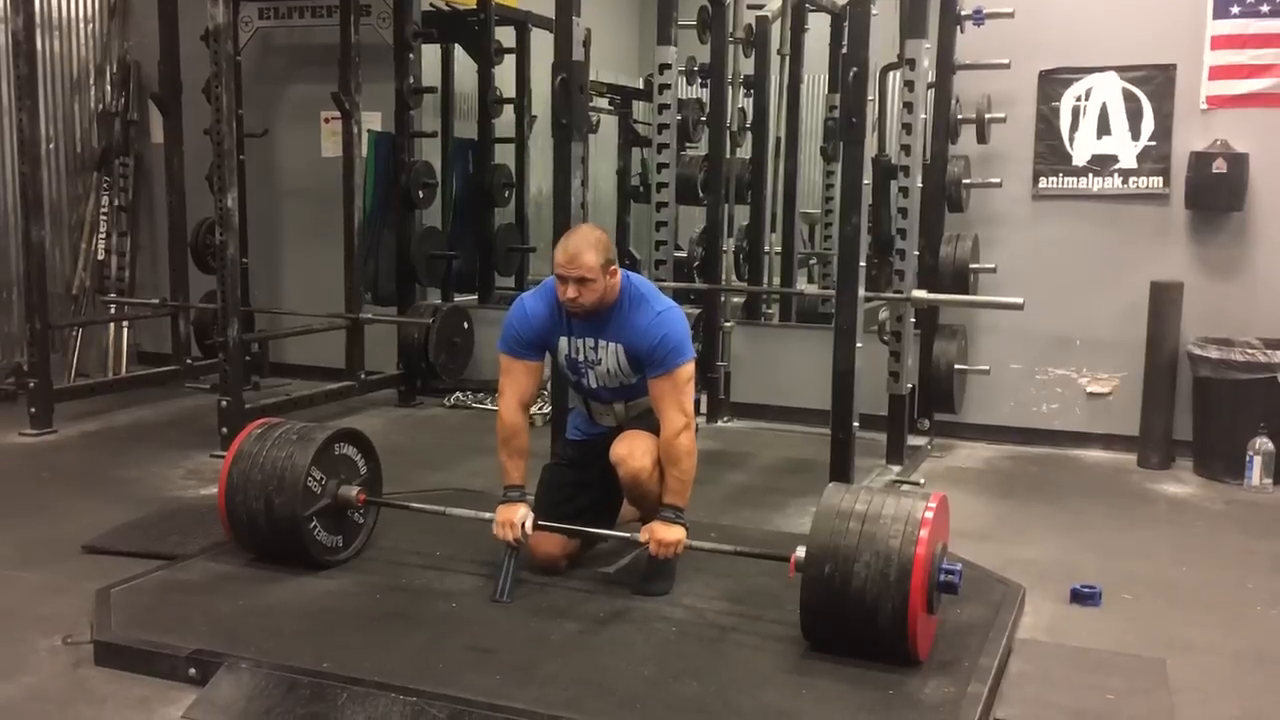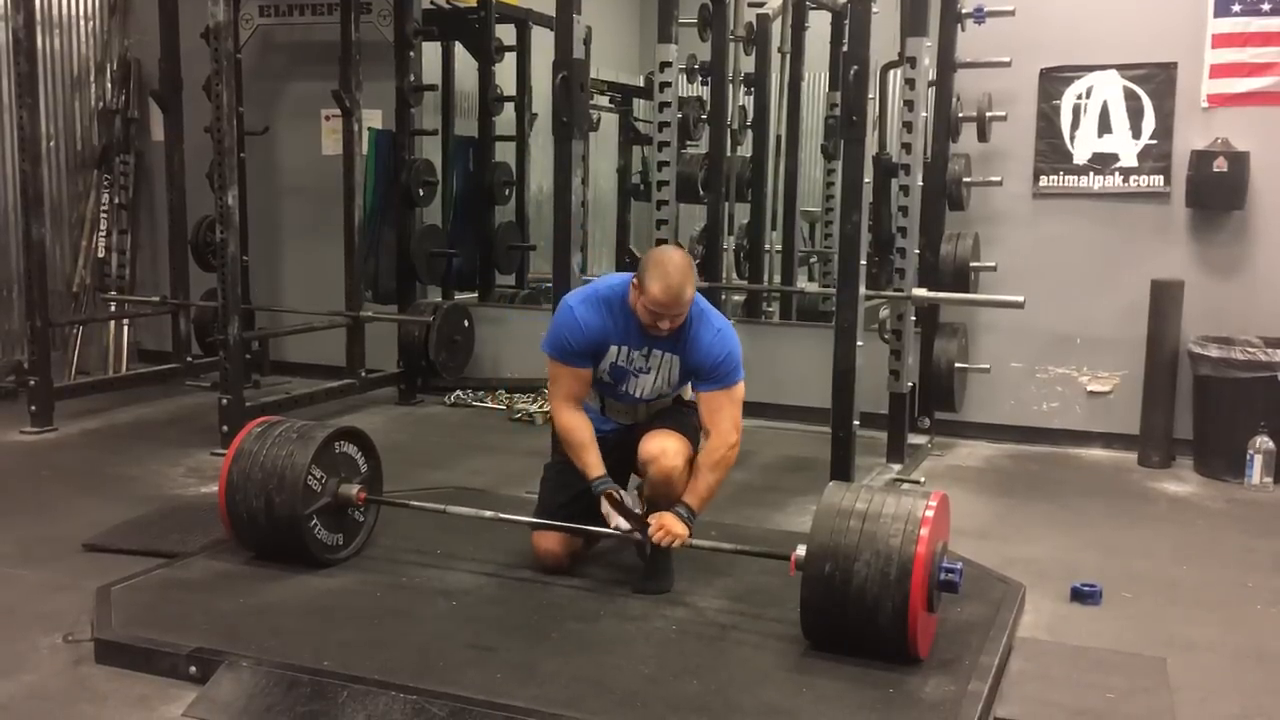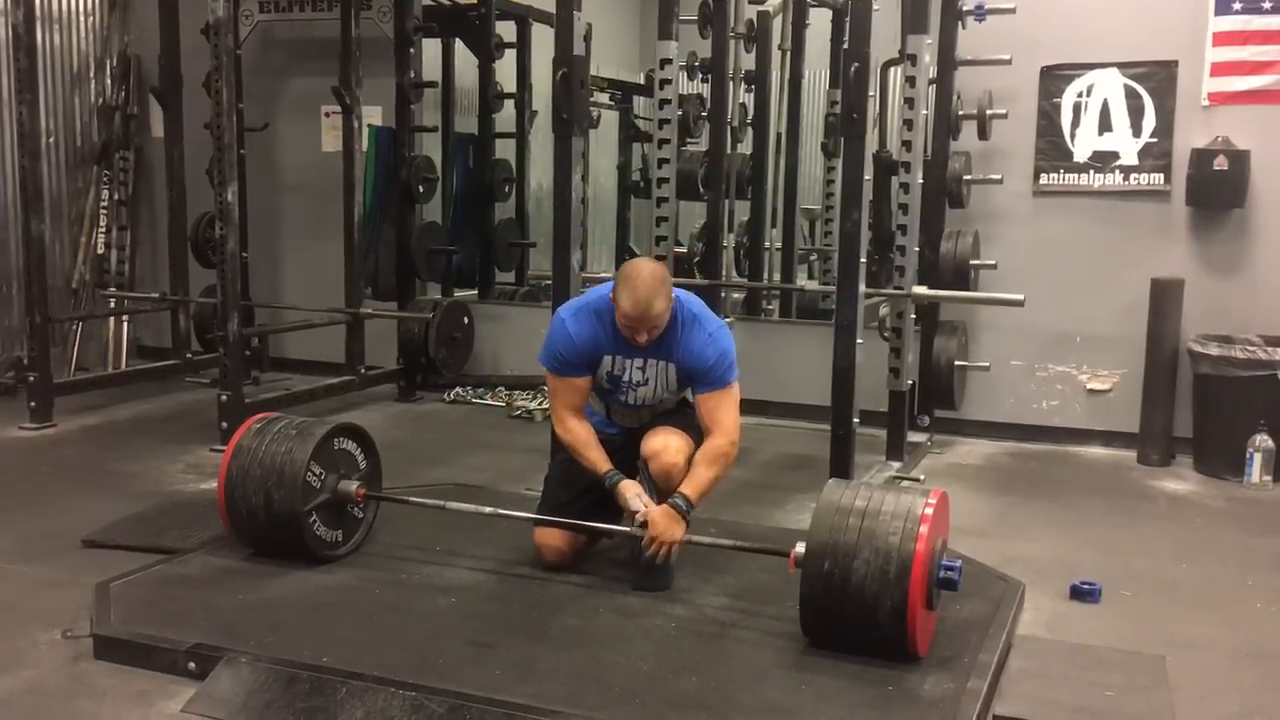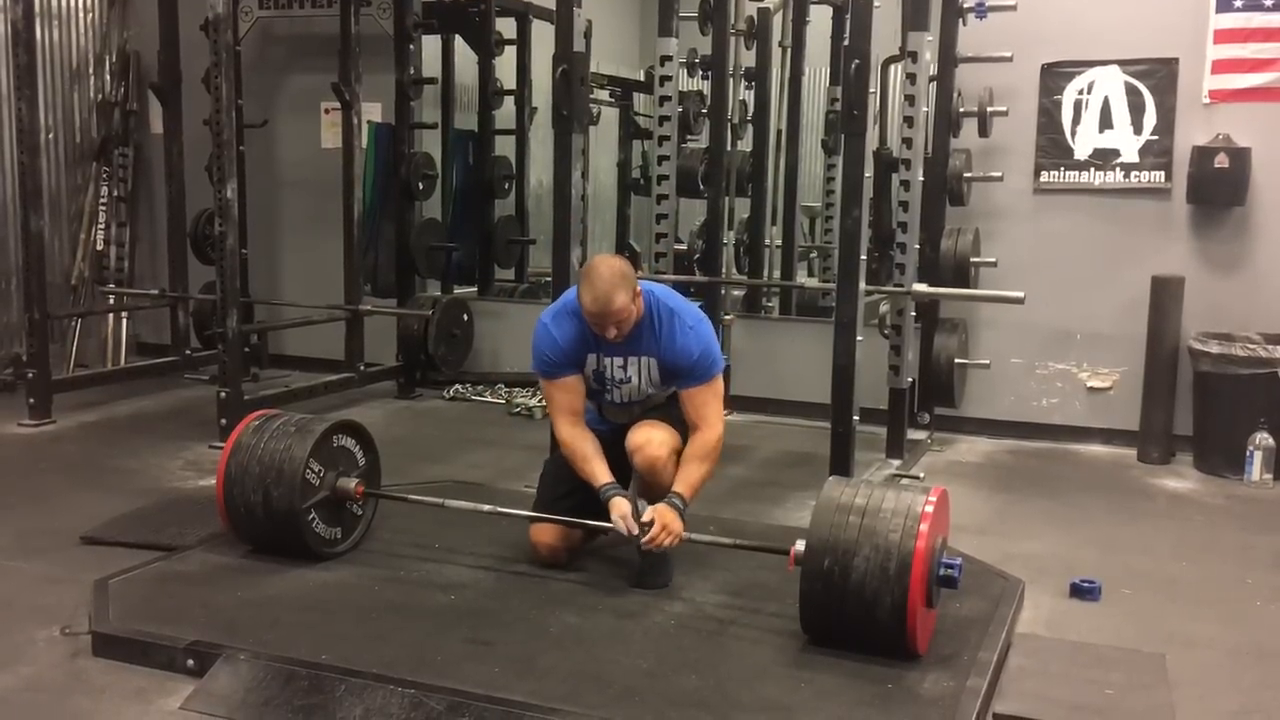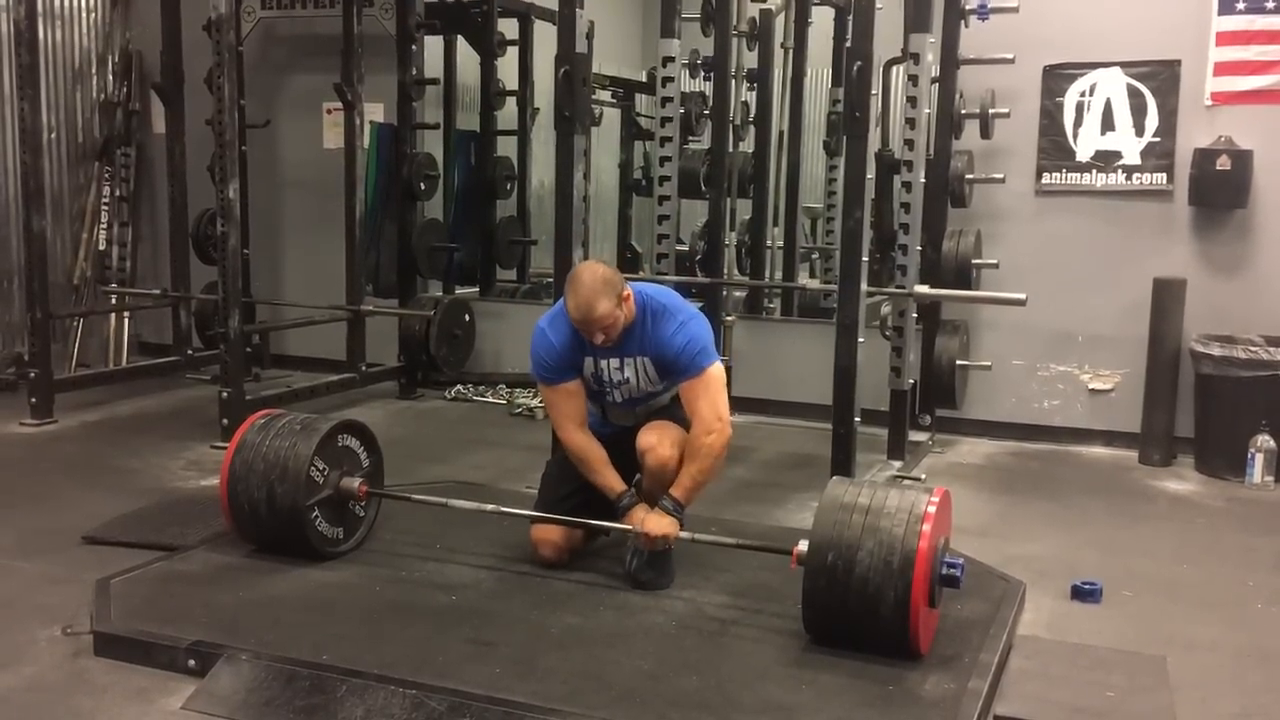
dt=1s
person 1, frame 1
left shoulder: (658, 320)
right shoulder: (531, 311)
left elbow: (678, 422)
right elbow: (512, 405)
left wrist: (671, 514)
right wrist: (514, 495)
left hip: (652, 417)
right hip: (589, 427)
left knee: (631, 461)
right knee: (547, 554)
left ankle: (661, 544)
right ankle: (615, 511)
person 1, frame 2
left shoulder: (714, 336)
right shoulder: (580, 312)
left elbow: (725, 436)
right elbow: (567, 408)
left wrist: (684, 511)
right wrist: (602, 487)
left hip: (663, 415)
right hip: (596, 422)
left knee: (664, 459)
right knee: (550, 553)
left ankle: (658, 544)
right ankle: (618, 514)
person 1, frame 3
left shoulder: (707, 336)
right shoulder: (573, 324)
left elbow: (724, 436)
right elbow: (567, 418)
left wrist: (679, 507)
right wrist: (615, 482)
left hip: (667, 420)
right hip: (601, 427)
left knee: (664, 455)
right knee: (552, 549)
left ankle: (658, 547)
right ankle: (612, 514)
person 1, frame 4
left shoulder: (686, 328)
right shoulder: (555, 328)
left elbow: (707, 431)
right elbow: (570, 424)
left wrist: (675, 504)
right wrist: (611, 493)
left hip: (664, 412)
right hip: (598, 424)
left knee: (648, 449)
right knee: (548, 545)
left ankle: (656, 543)
right ankle: (608, 516)
person 1, frame 5
left shoulder: (679, 325)
right shoulder: (551, 335)
left elbow: (715, 428)
right elbow: (573, 432)
left wrist: (670, 508)
right wrist: (627, 503)
left hip: (666, 414)
right hip: (602, 427)
left knee: (656, 448)
right knee: (548, 546)
left ankle: (657, 540)
right ankle: (607, 512)
